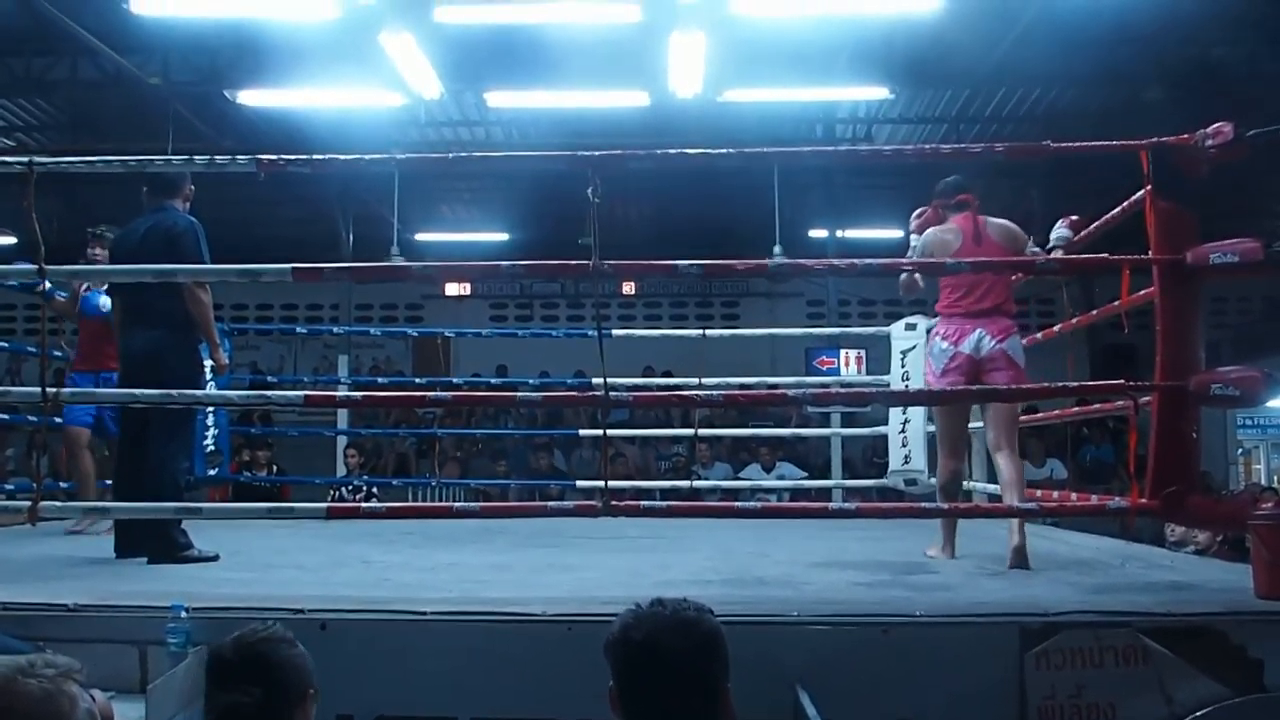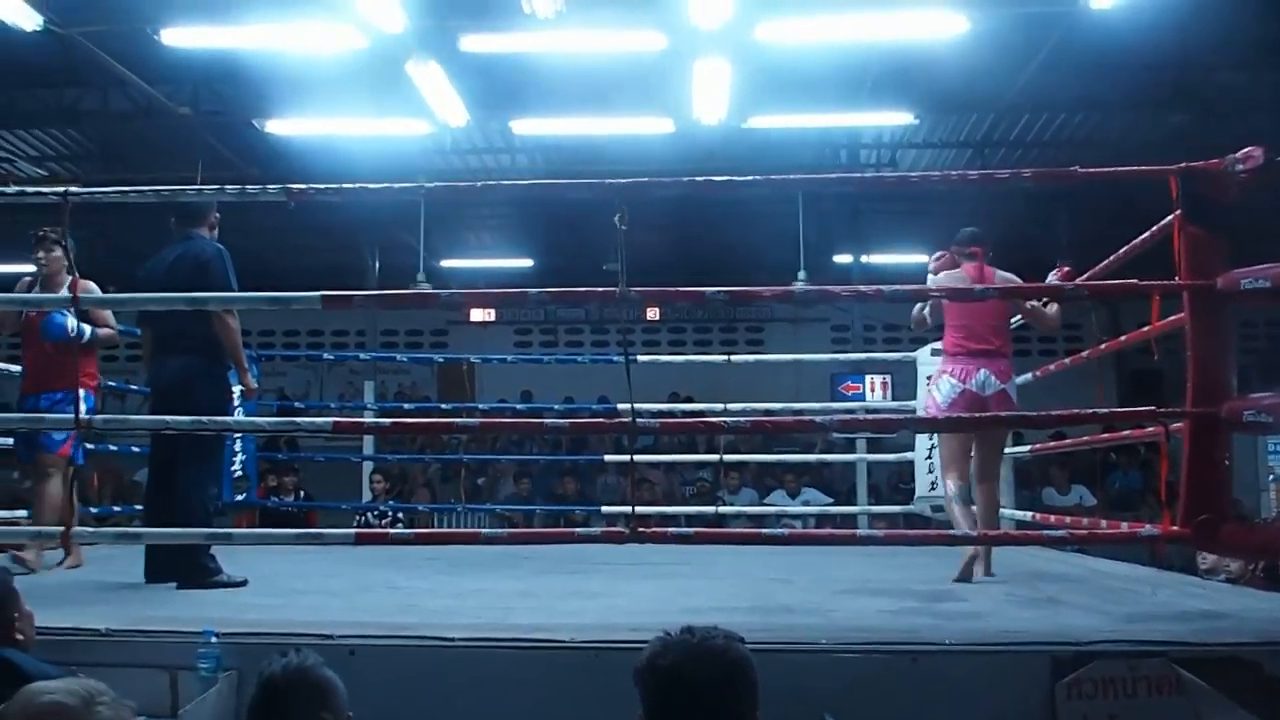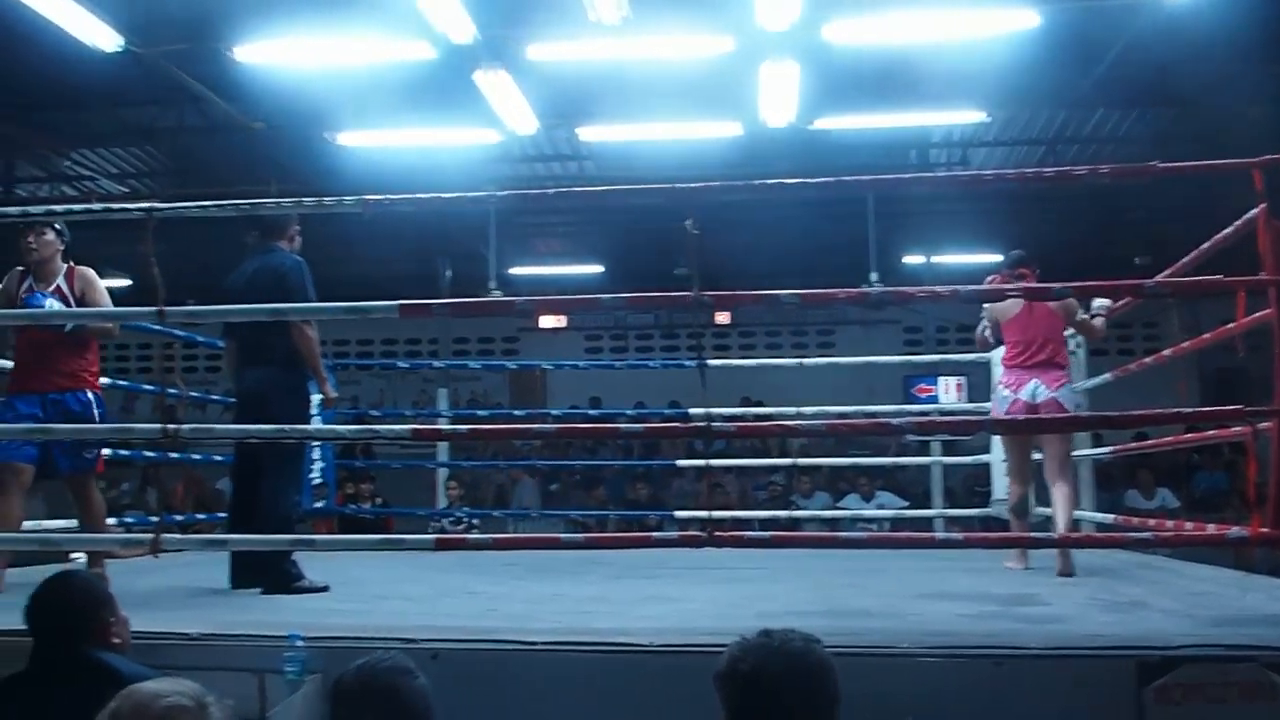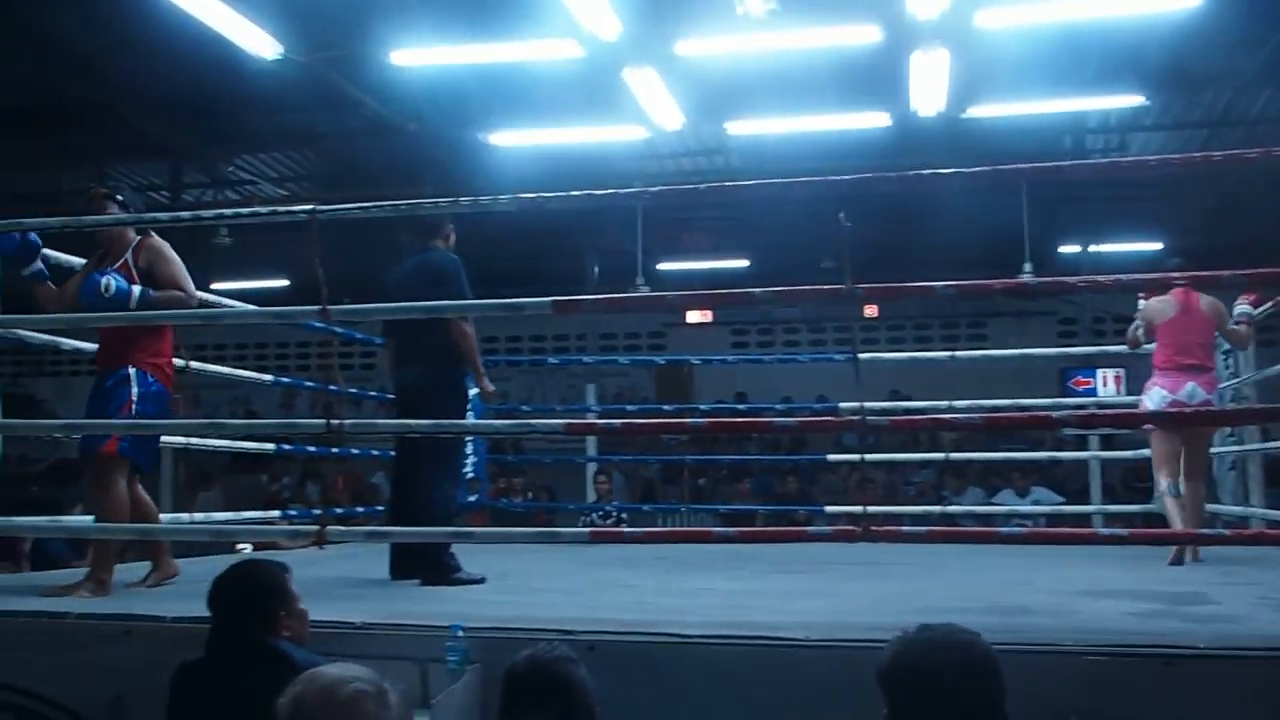
dt=0.7s
person 1, frame 1
left shoulder: (125, 235)
right shoulder: (184, 227)
left elbow: (118, 300)
right elbow: (195, 290)
right wrist: (214, 346)
left hip: (135, 348)
right hip: (173, 347)
left knee: (133, 442)
right knee: (171, 444)
left ankle: (130, 537)
right ankle: (167, 541)
person 1, frame 2
left shoulder: (154, 264)
right shoulder: (211, 254)
left elbow: (146, 329)
right elbow: (223, 316)
right wrist: (243, 371)
left hip: (165, 375)
right hip: (203, 373)
left knee: (163, 468)
right knee: (200, 470)
left ankle: (161, 562)
right ankle: (196, 565)
person 1, frame 3
left shoulder: (239, 275)
right shoulder: (291, 266)
left elbow: (231, 340)
right elbow: (302, 327)
right wrist: (322, 381)
left hip: (250, 385)
right hip: (283, 383)
left knee: (248, 475)
right knee: (281, 478)
left ankle: (246, 568)
right ankle: (279, 571)
person 1, frame 4
left shoulder: (398, 273)
right shoulder: (446, 263)
left elbow: (390, 336)
right elbow: (459, 323)
right wrist: (479, 375)
left hip: (408, 379)
right hip: (442, 378)
left knee: (408, 468)
right knee: (441, 470)
left ankle: (405, 559)
right ankle: (437, 562)
person 2, frame 1
right shoulder: (82, 281)
right elbow: (67, 310)
left wrist: (112, 311)
right wrist: (41, 287)
left hip: (120, 373)
right hip: (83, 372)
right knee: (76, 438)
person 2, frame 2
left shoulder: (85, 289)
left elbow: (113, 334)
left wrist: (81, 332)
left hip: (72, 392)
right hip: (33, 392)
left knee: (50, 465)
right knee: (49, 470)
left ankle: (35, 550)
right ankle: (72, 549)
person 2, frame 3
left shoulder: (81, 277)
left elbow: (110, 325)
left wrist: (64, 318)
left hip: (74, 393)
left knee: (81, 482)
left ankle: (98, 564)
person 2, frame 4
left shoulder: (151, 249)
right shoulder: (99, 263)
left elbow: (187, 298)
right elbow: (59, 305)
left wrist: (131, 296)
left hip: (140, 373)
right hip: (113, 375)
left knee: (108, 466)
right knee: (120, 473)
left ankle: (100, 576)
right ankle: (163, 562)
person 3, frame 1
left shoulder: (933, 237)
right shoulder: (1005, 230)
left elbow: (905, 287)
left hip: (950, 341)
right hip: (999, 339)
left knee: (951, 450)
right knee: (1004, 446)
left ankle: (946, 543)
right ankle: (1016, 530)
person 3, frame 2
left shoulder: (944, 281)
right shoulder: (1009, 282)
left elbow: (918, 322)
right elbow: (1049, 322)
left hip: (956, 377)
right hip: (998, 378)
left knee: (954, 474)
right knee: (988, 475)
left ankle: (972, 543)
right ankle: (985, 560)
person 3, frame 3
left shoulder: (998, 304)
right shoulder: (1060, 298)
left elbow: (982, 341)
right elbow: (1096, 332)
right wrist: (1101, 309)
left hip: (1014, 388)
right hip: (1054, 387)
left knee: (1019, 476)
right knee: (1059, 474)
left ankle: (1020, 553)
right ankle: (1062, 537)
person 3, frame 4
left shoulder: (1154, 306)
right shoulder: (1212, 305)
left elbow: (1133, 341)
right elbow: (1242, 341)
right wrist: (1244, 314)
left hip: (1166, 390)
right hip: (1203, 390)
left knee: (1166, 473)
right knee: (1196, 474)
right ankle: (1194, 544)
